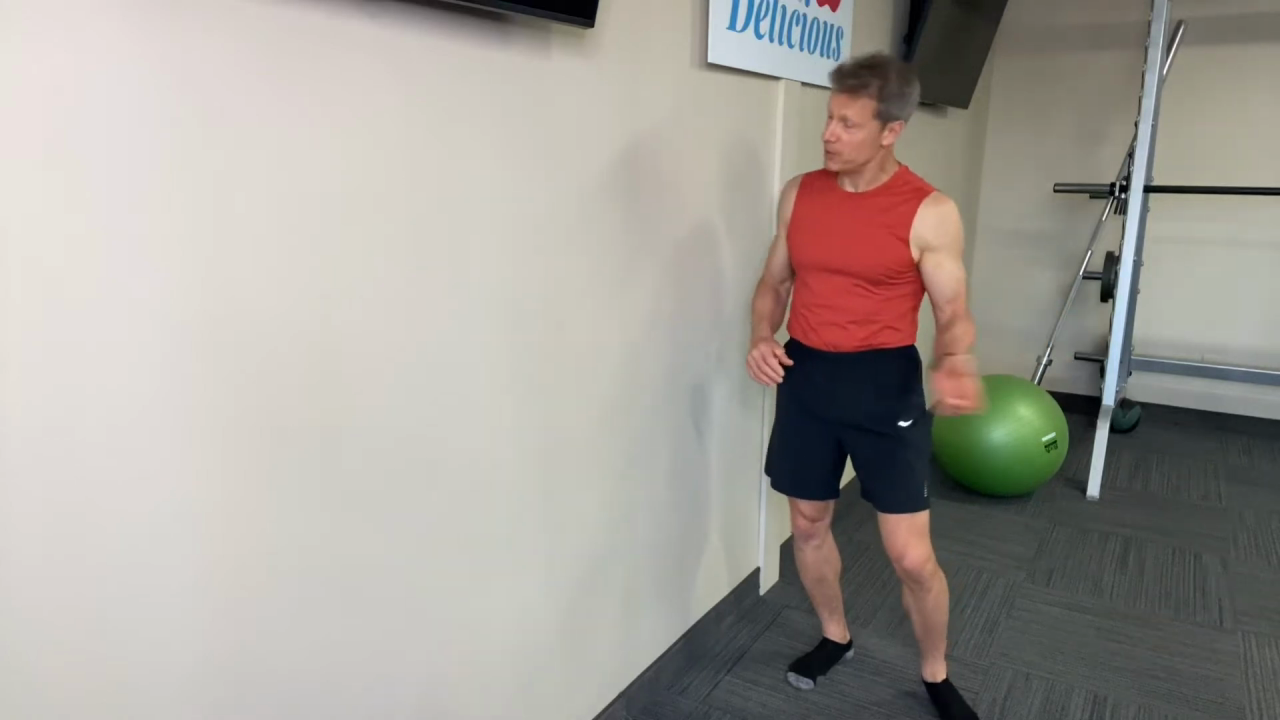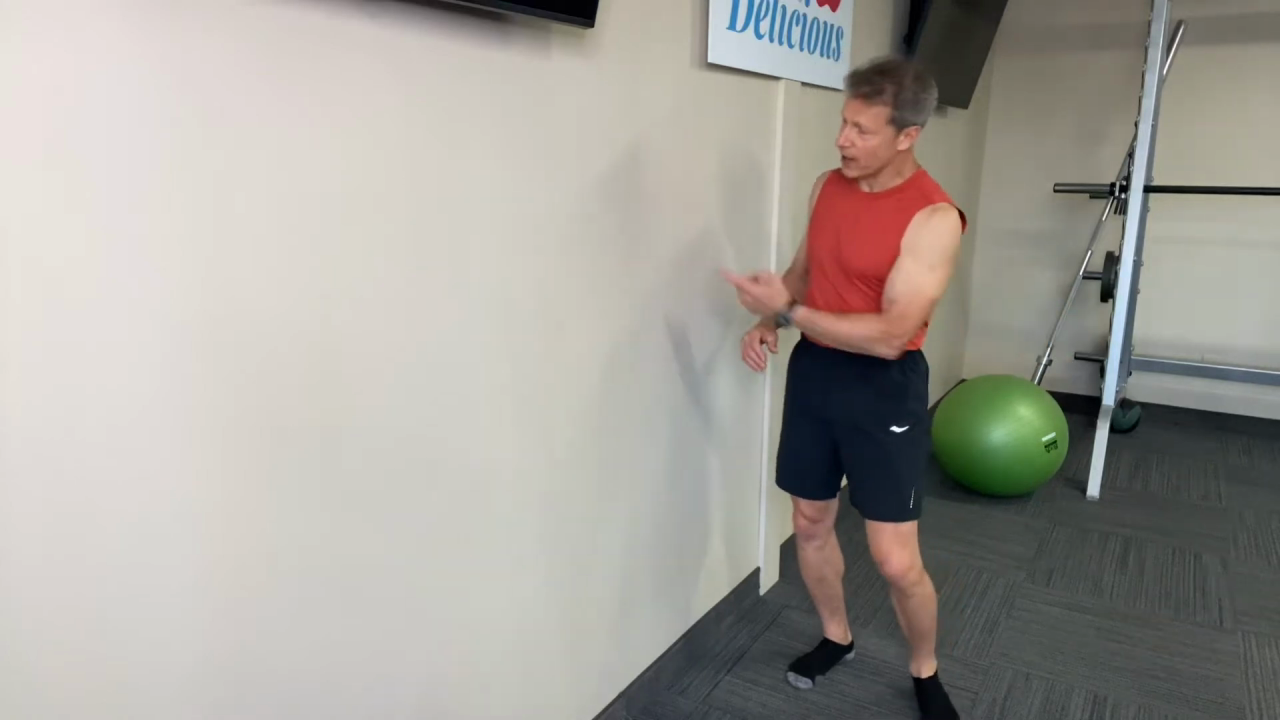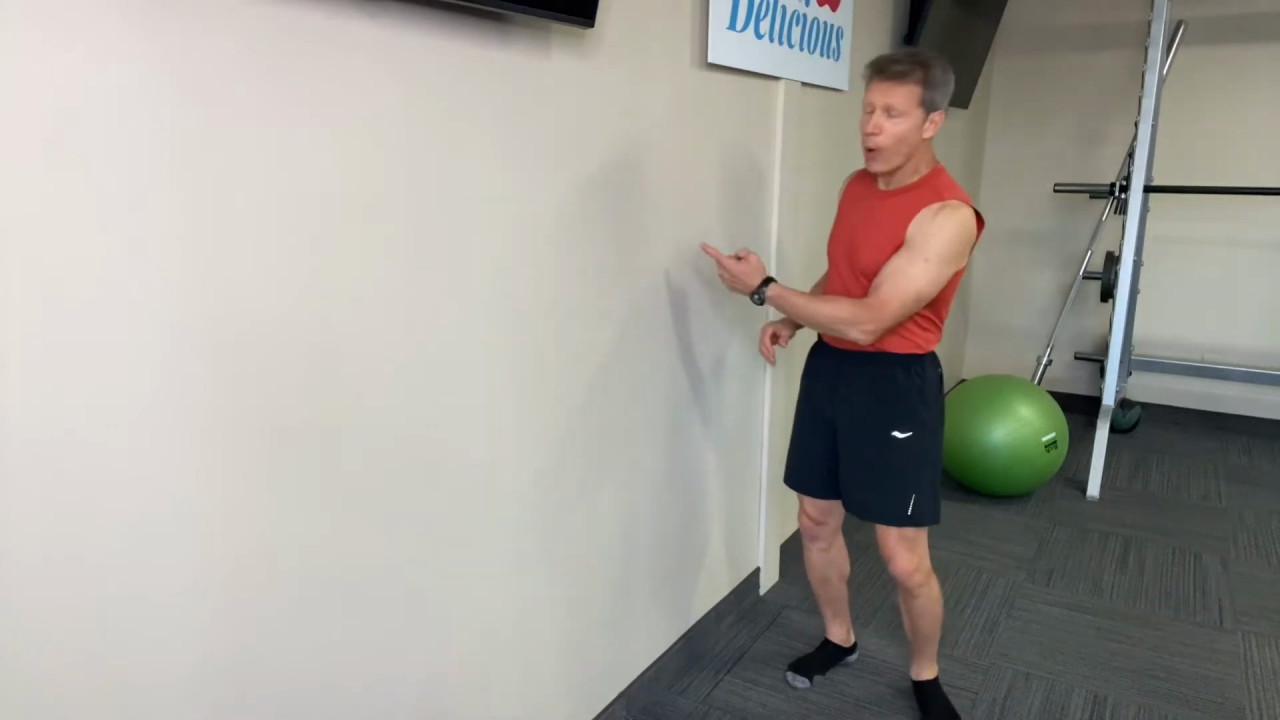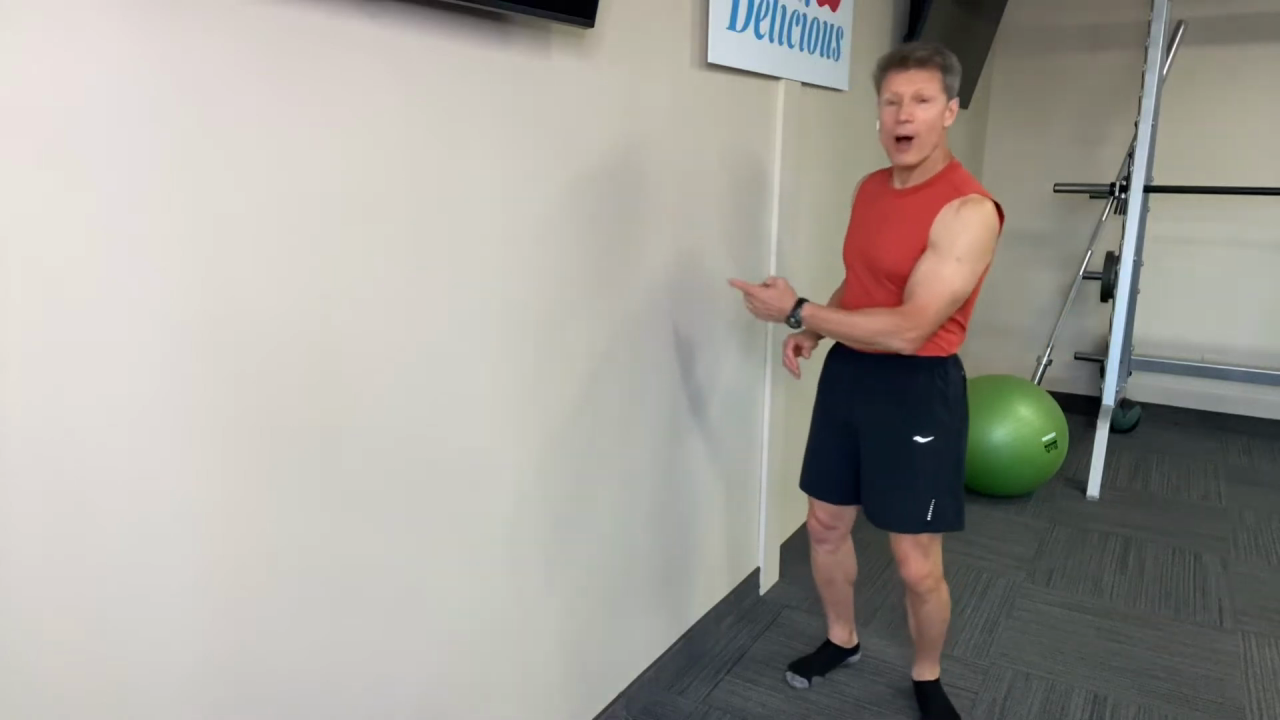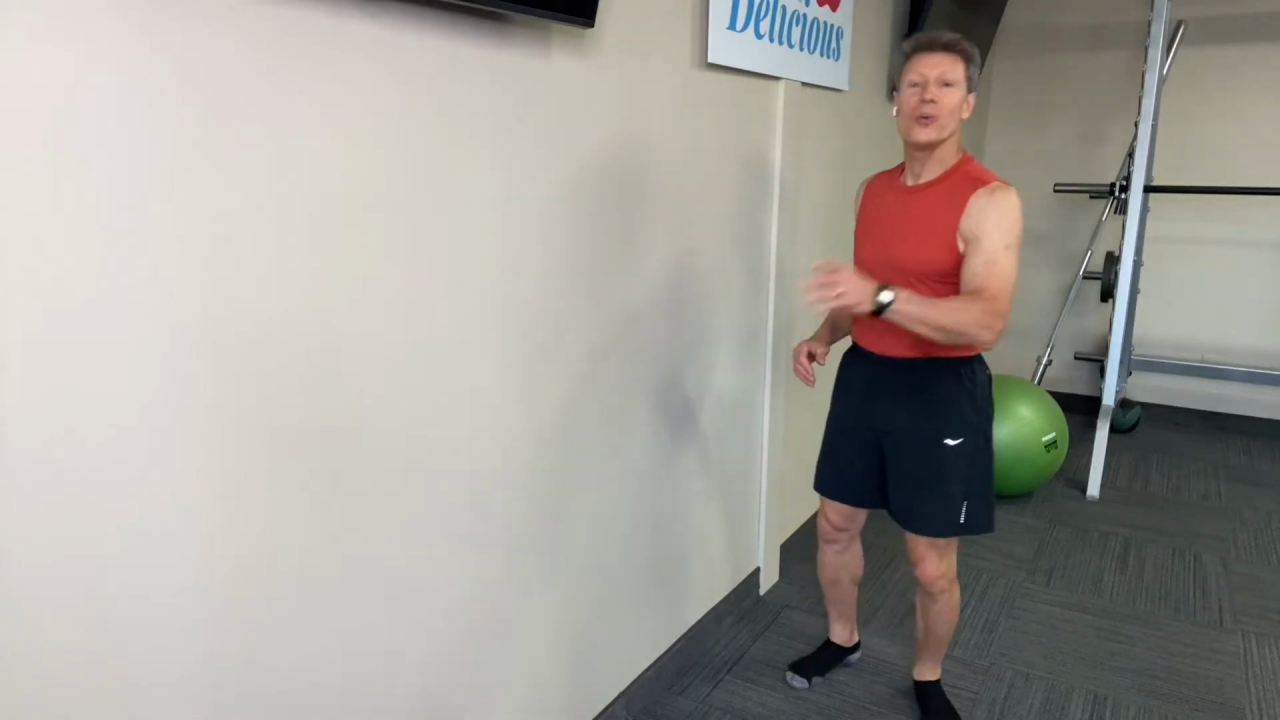
dt=0.2s
person 1, frame 1
left shoulder: (931, 211)
right shoulder: (798, 193)
left elbow: (953, 315)
right elbow: (775, 280)
left wrist: (952, 363)
right wrist: (763, 337)
left hip: (881, 383)
right hip: (805, 373)
left knee: (911, 557)
right knee: (807, 523)
right ankle: (835, 635)
person 1, frame 2
left shoulder: (934, 219)
right shoulder: (828, 187)
left elbow: (889, 336)
left wrist: (786, 312)
right wrist: (764, 323)
left hip: (884, 388)
right hip: (814, 373)
left knee: (896, 561)
right knee: (810, 521)
right ankle: (836, 636)
person 1, frame 3
left shoulder: (948, 216)
right shoulder: (857, 185)
left elbow: (866, 320)
left wrist: (763, 287)
right wrist: (789, 319)
left hip: (895, 387)
right hip: (828, 371)
left knee: (905, 561)
right knee: (816, 522)
right ankle: (840, 638)
person 1, frame 4
left shoulder: (969, 211)
right shoulder: (870, 188)
left elbow: (906, 327)
left wrist: (796, 311)
right wrist: (813, 330)
left hip: (917, 390)
right hip: (847, 377)
left knee: (917, 565)
right knee: (825, 526)
right ankle: (842, 639)
person 1, frame 5
left shoulder: (991, 200)
right shoulder: (873, 189)
left elbow: (984, 321)
left wrist: (879, 298)
right wrist: (824, 336)
left hip: (941, 393)
right hip: (864, 379)
left knee: (932, 566)
right knee: (835, 525)
right ankle: (841, 638)
